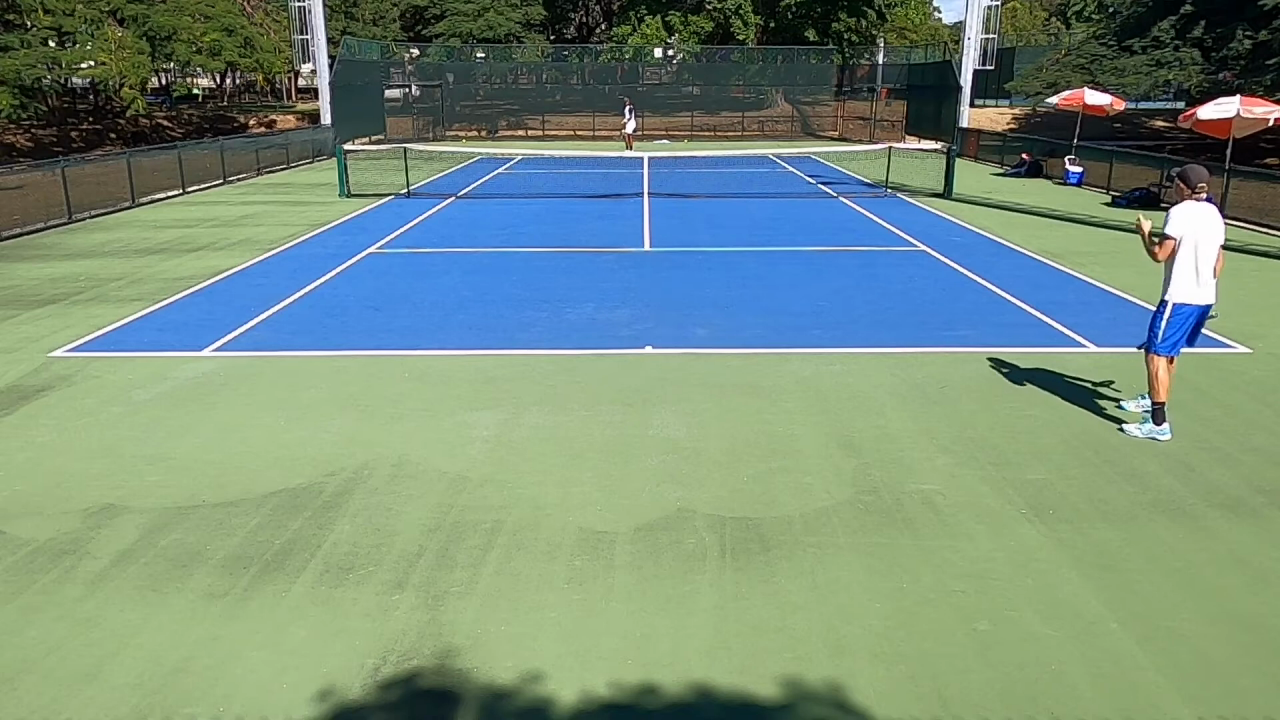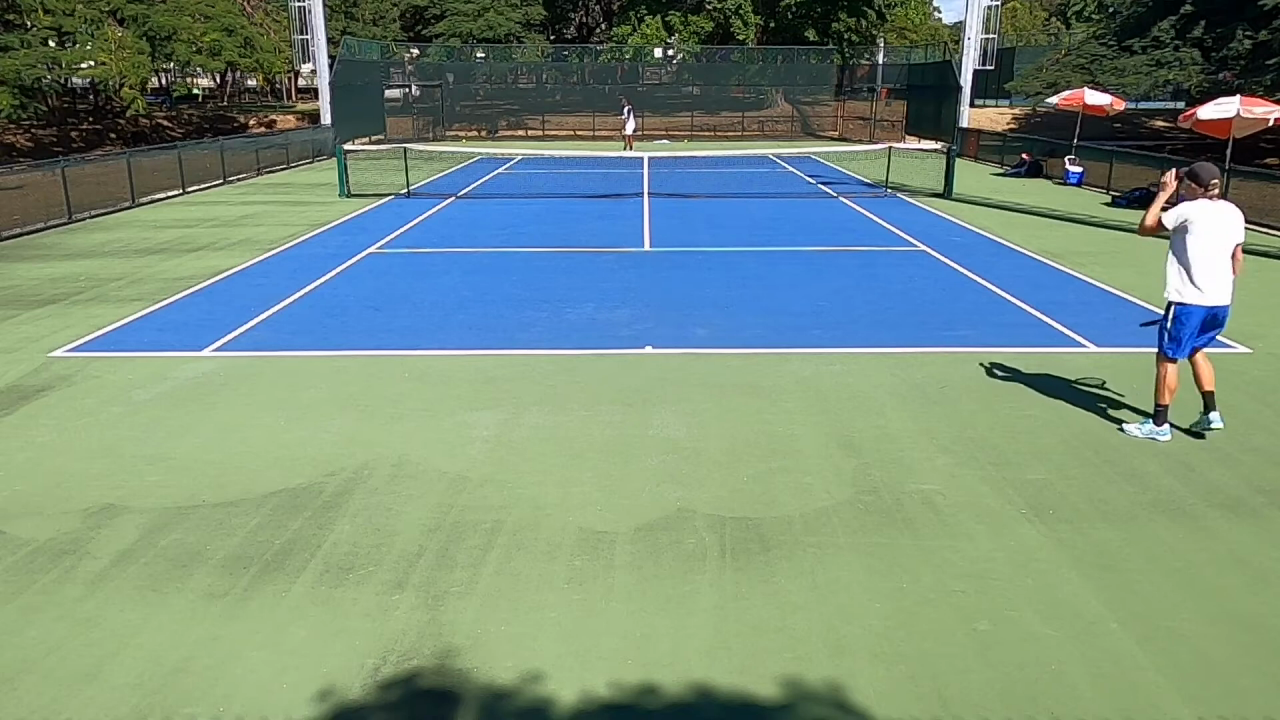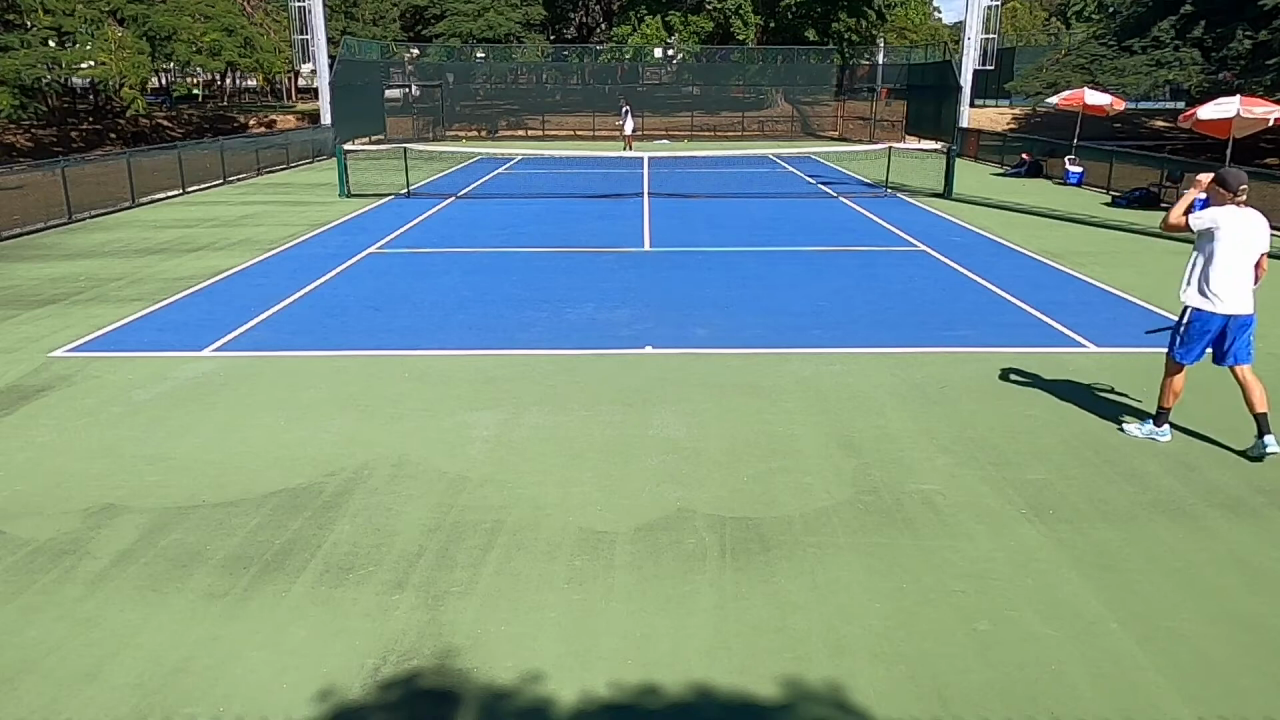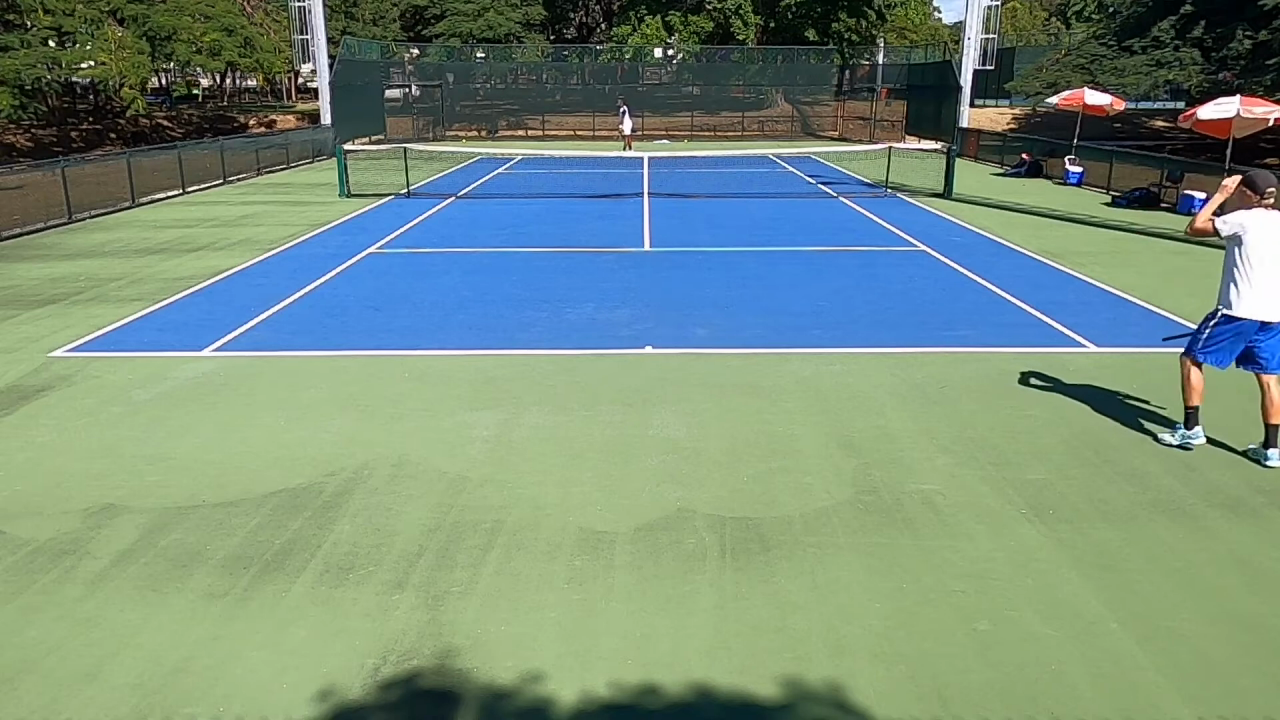
dt=0.2s
person 1, frame 1
left shoulder: (1179, 212)
right shoulder: (1214, 214)
left elbow: (1160, 255)
right elbow: (1219, 260)
left wrist: (1145, 233)
left hip: (1180, 297)
right hip: (1204, 297)
left knee: (1156, 355)
right knee: (1167, 352)
left ankle: (1158, 424)
right ankle: (1153, 399)
person 1, frame 2
left shoulder: (1188, 210)
right shoulder: (1234, 213)
left elbow: (1145, 228)
right elbow: (1238, 259)
left wrist: (1164, 193)
left hip: (1187, 299)
right hip: (1221, 300)
left knee: (1167, 359)
right knee: (1196, 352)
left ankle: (1159, 424)
right ankle: (1211, 412)
person 1, frame 3
left shoulder: (1216, 216)
left elbow: (1168, 224)
left wrist: (1193, 191)
left hip: (1206, 306)
right hip: (1243, 309)
left knee: (1176, 363)
right knee: (1243, 371)
left ankle: (1159, 425)
person 1, frame 4
left shoulder: (1243, 219)
left elbow: (1193, 229)
left wrist: (1221, 195)
left hip: (1237, 311)
left knee: (1191, 360)
left ankle: (1191, 429)
